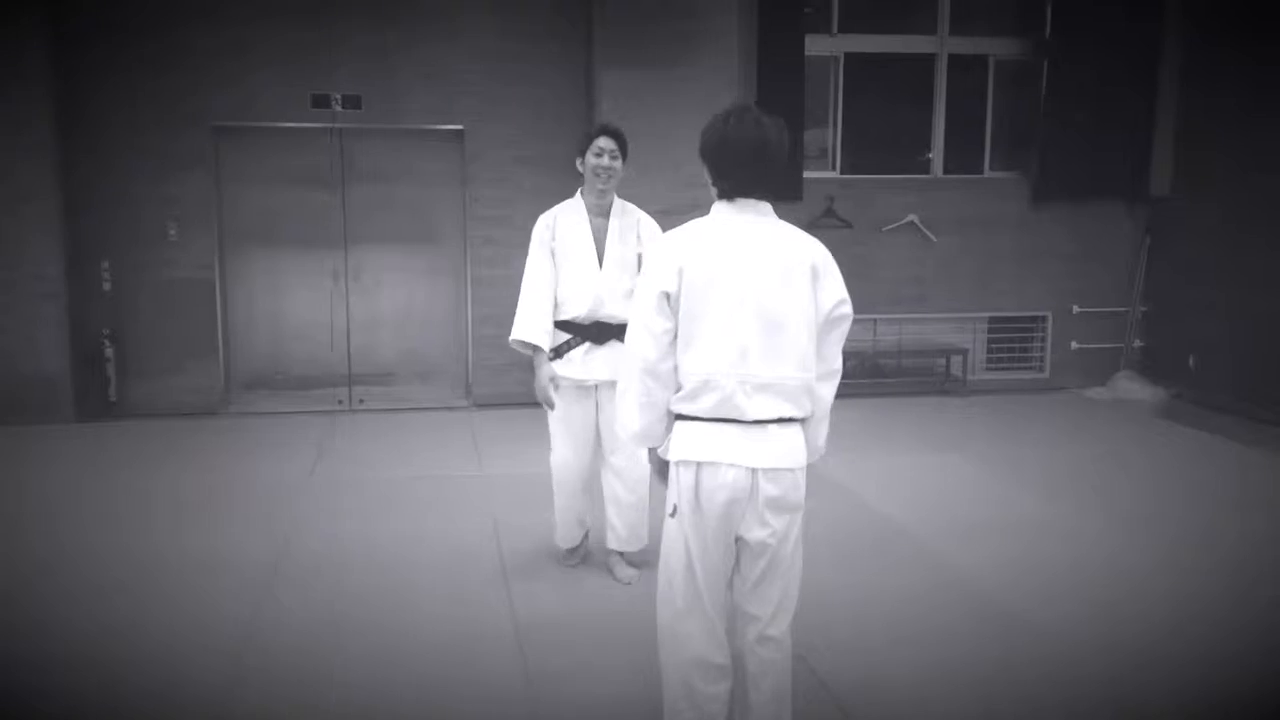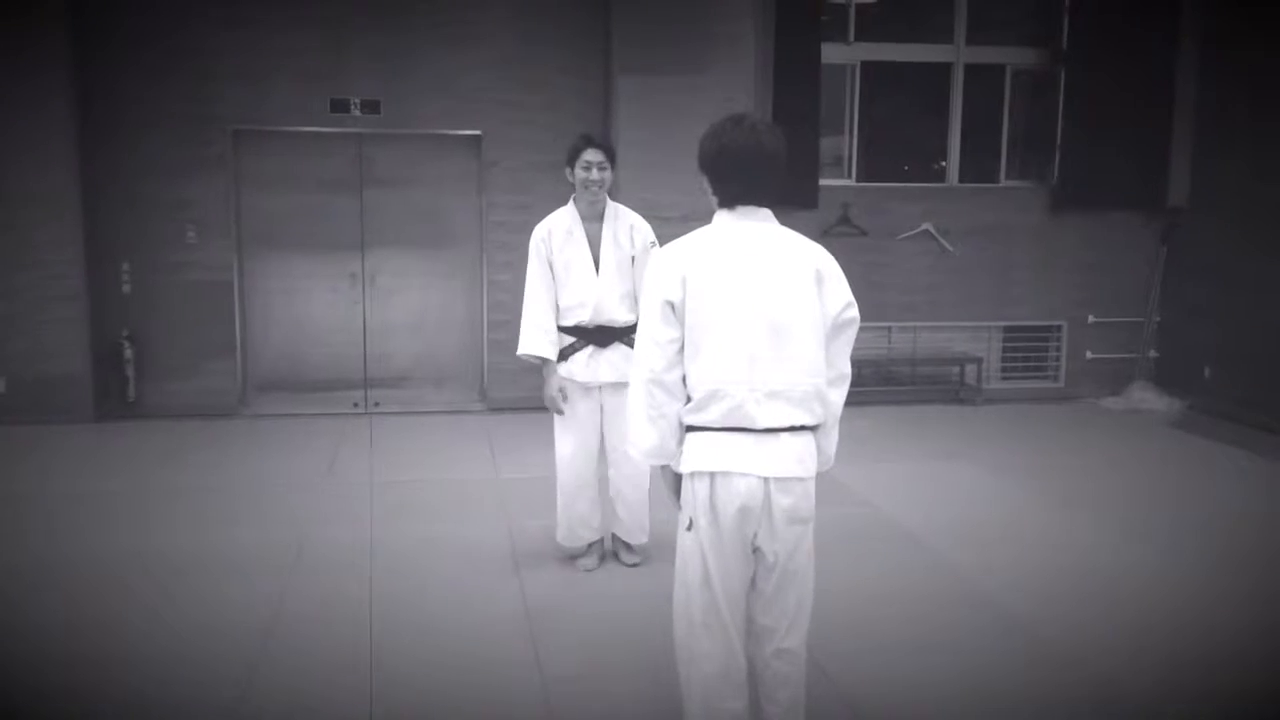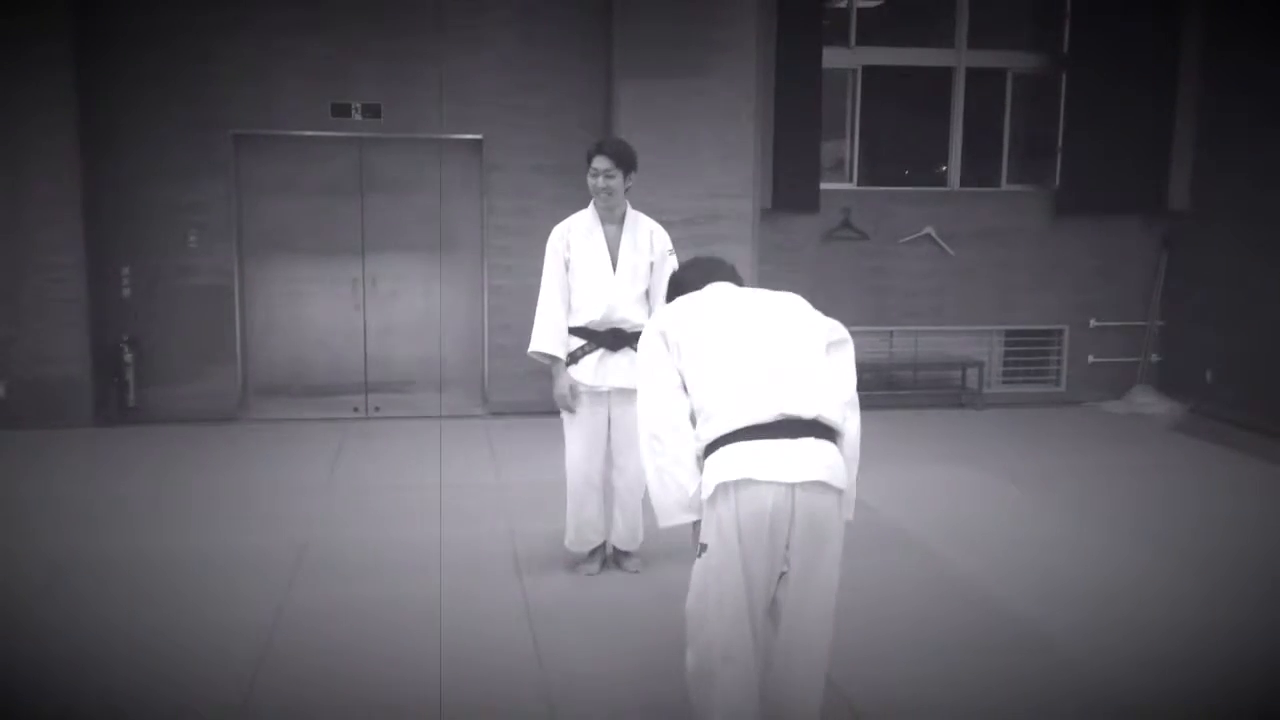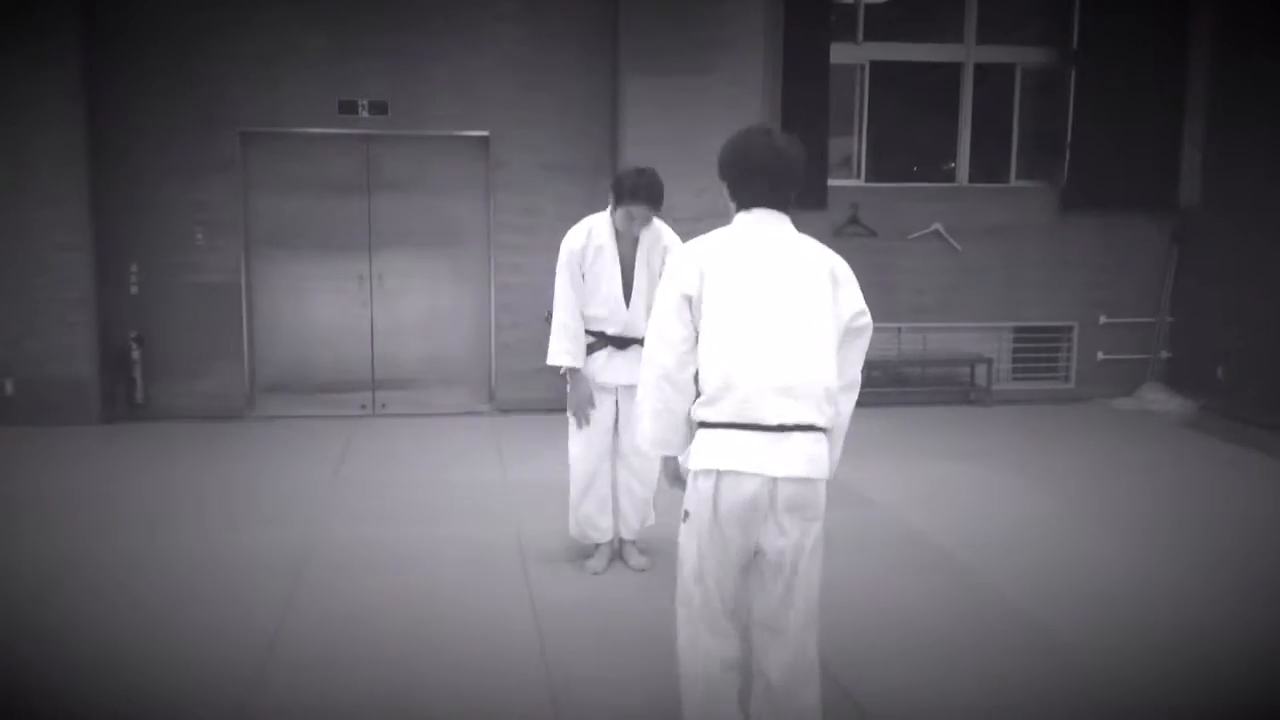
dt=0.7s
person 1, frame 1
left shoulder: (678, 248)
right shoulder: (810, 254)
left elbow: (650, 358)
right elbow: (825, 365)
left wrist: (658, 438)
right wrist: (806, 447)
left hip: (703, 451)
right hip: (780, 454)
left knee: (693, 616)
right knee: (769, 615)
person 1, frame 2
left shoulder: (679, 259)
right shoulder: (815, 260)
left elbow: (658, 371)
right elbow: (835, 371)
left wrist: (669, 456)
left hip: (716, 462)
right hip: (791, 462)
left knee: (710, 626)
right knee: (783, 625)
person 1, frame 3
left shoulder: (669, 319)
right shoulder: (797, 308)
left elbow: (664, 428)
right elbow: (845, 407)
left wrist: (691, 513)
right wrist: (841, 501)
left hip: (741, 473)
right hip: (820, 469)
left knee: (722, 639)
right knee: (803, 638)
person 1, frame 4
left shoulder: (699, 257)
right shoulder: (832, 267)
left elbow: (668, 365)
right elbow: (846, 376)
left wrist: (670, 445)
left hip: (725, 456)
right hip: (802, 458)
left knee: (707, 617)
right knee: (790, 622)
person 2, frame 1
left shoulder: (641, 225)
right shoulder: (551, 223)
right elbow: (538, 292)
right wrist: (539, 361)
left hip: (623, 354)
right hip: (569, 353)
left knee: (627, 459)
right knee: (570, 461)
left ankle: (619, 549)
right ankle: (575, 539)
person 2, frame 2
left shoulder: (635, 228)
right shoulder: (547, 232)
right elbow: (540, 304)
right wrist: (549, 371)
left hip: (625, 355)
right hip: (573, 358)
left knee: (630, 457)
right knee: (574, 461)
left ankle: (626, 537)
right ankle: (589, 540)
person 2, frame 3
left shoulder: (654, 236)
right shoulder: (566, 233)
left elbow: (666, 305)
right elbow: (554, 303)
right wrist: (558, 369)
left hip: (634, 362)
right hip: (582, 361)
left knee: (632, 464)
right knee: (584, 464)
left ankle: (624, 544)
right ankle: (591, 545)
person 2, frame 4
left shoulder: (667, 244)
right shoulder: (579, 240)
right elbow: (568, 313)
right wrist: (575, 377)
left hip: (642, 360)
right hip: (592, 359)
left knee: (640, 454)
right knee: (589, 454)
left ankle: (628, 537)
right ankle: (601, 539)
